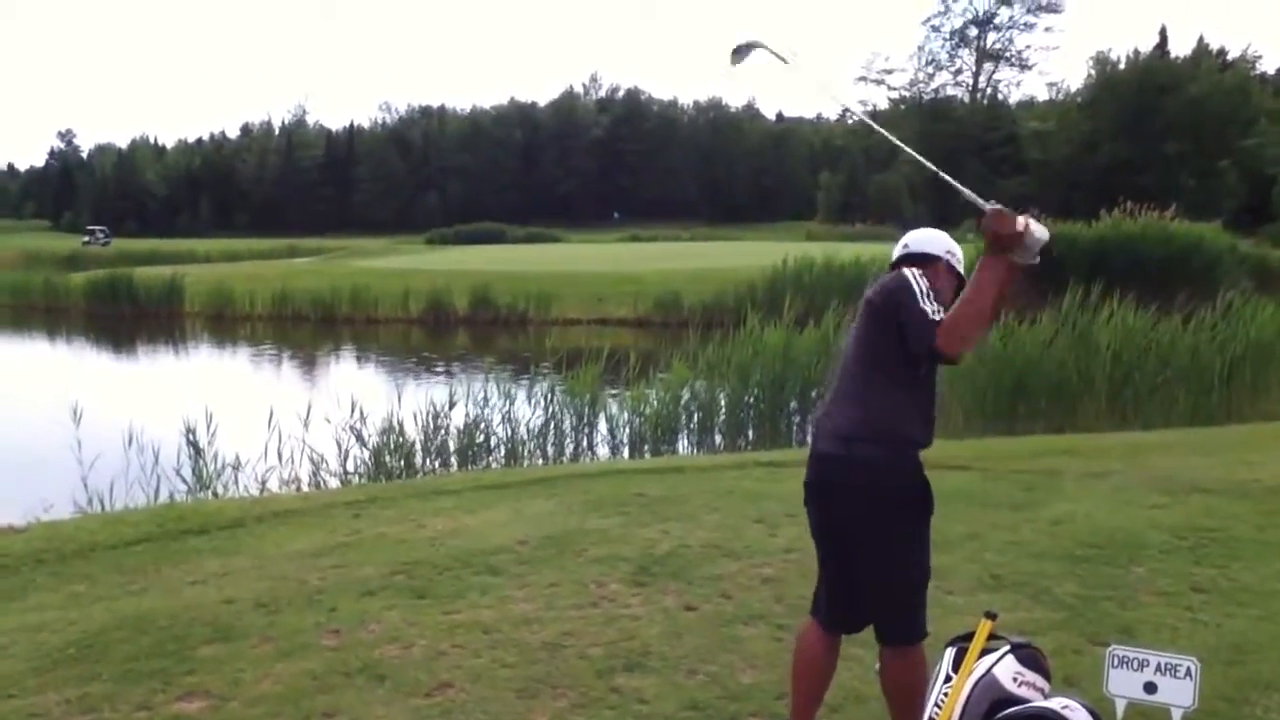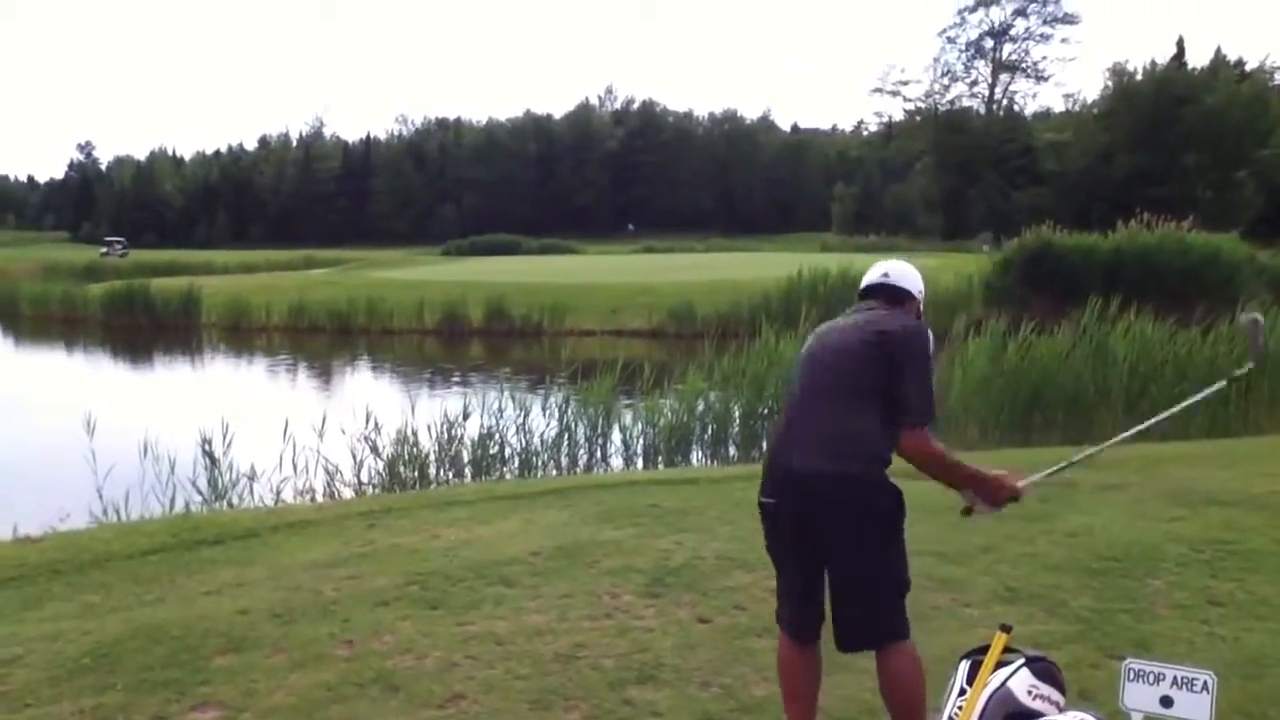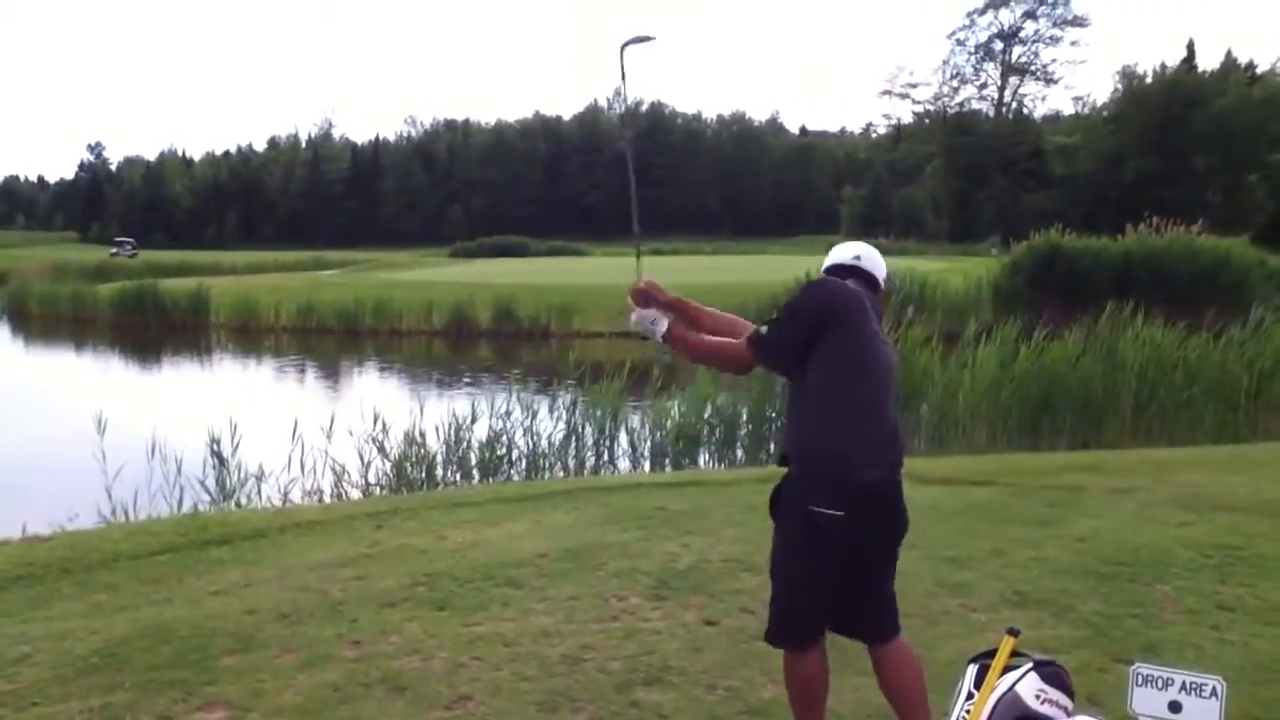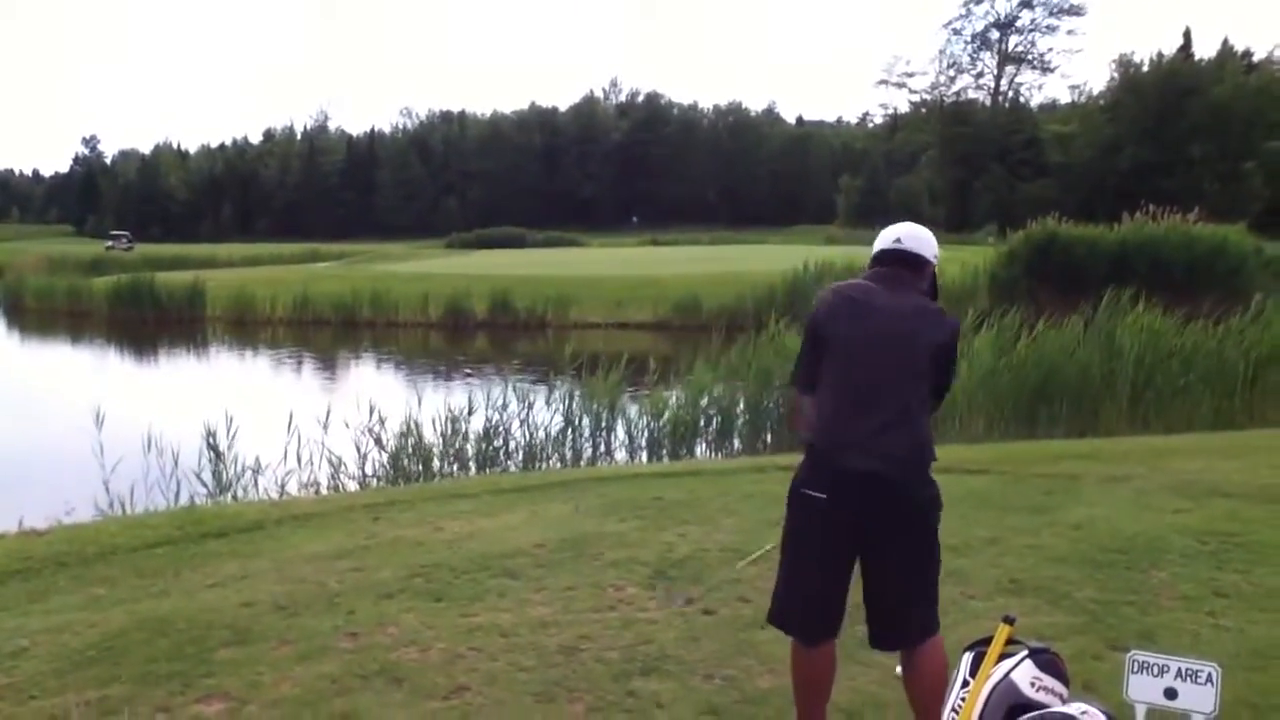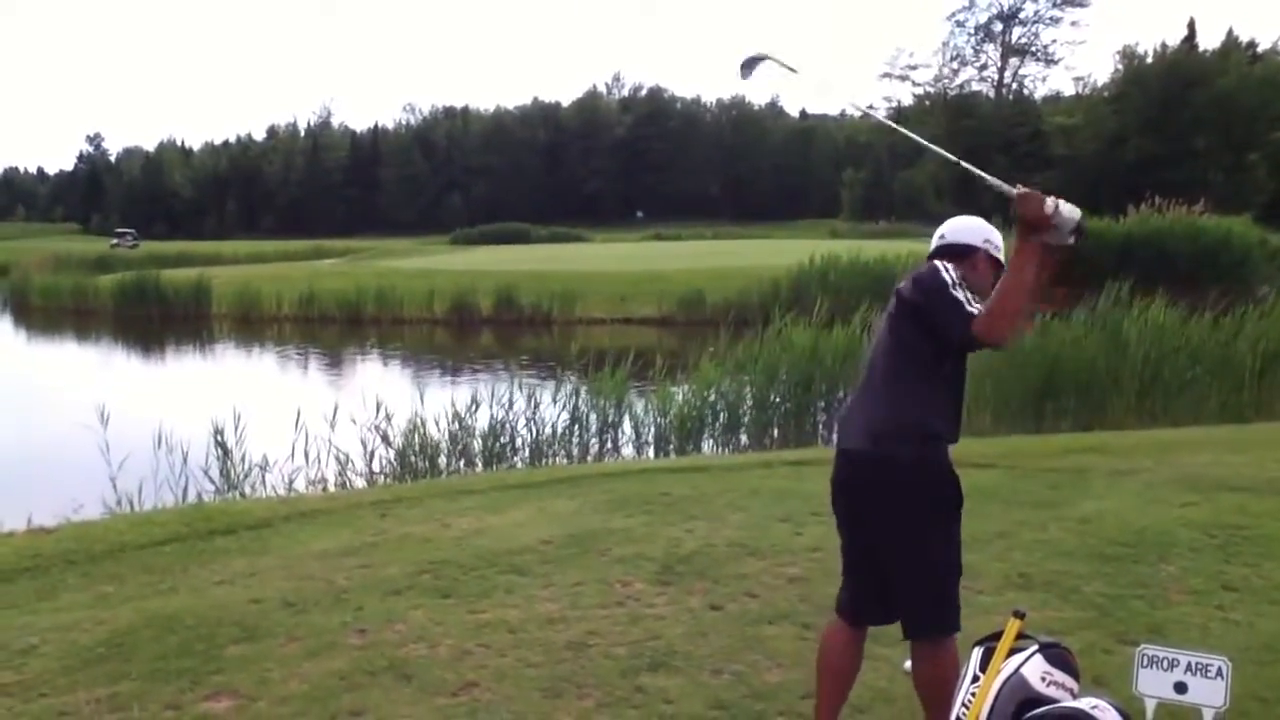
dt=0.5s
person 1, frame 1
left shoulder: (885, 304)
right shoulder: (905, 283)
left elbow: (958, 330)
right elbow: (951, 343)
left wrist: (1005, 256)
right wrist: (997, 255)
left hip: (829, 468)
right hip: (878, 473)
left knee: (829, 612)
right knee: (900, 626)
person 1, frame 2
left shoulder: (826, 333)
right shoulder: (907, 333)
right elbow: (912, 442)
right wrist: (980, 482)
left hip: (782, 486)
right hip: (854, 491)
left knee: (798, 627)
right knee: (888, 634)
person 1, frame 3
left shoulder: (826, 294)
right shoulder: (874, 334)
left elbow: (747, 355)
right elbow: (757, 338)
left wrist: (665, 329)
right wrist: (671, 304)
left hip: (823, 493)
right hip: (880, 495)
left knee: (801, 632)
right knee: (882, 629)
person 1, frame 4
left shoulder: (830, 302)
right shoulder: (940, 326)
left hip: (825, 481)
right hip: (903, 487)
left knee: (810, 626)
right knee: (915, 631)
person 1, frame 5
left shoulder: (923, 296)
right shoulder: (936, 278)
left elbow: (989, 320)
right elbow: (996, 330)
left wrist: (1033, 242)
right wrist: (1031, 239)
left hip: (859, 466)
right hip: (903, 469)
left knee: (855, 609)
right knee: (931, 622)
